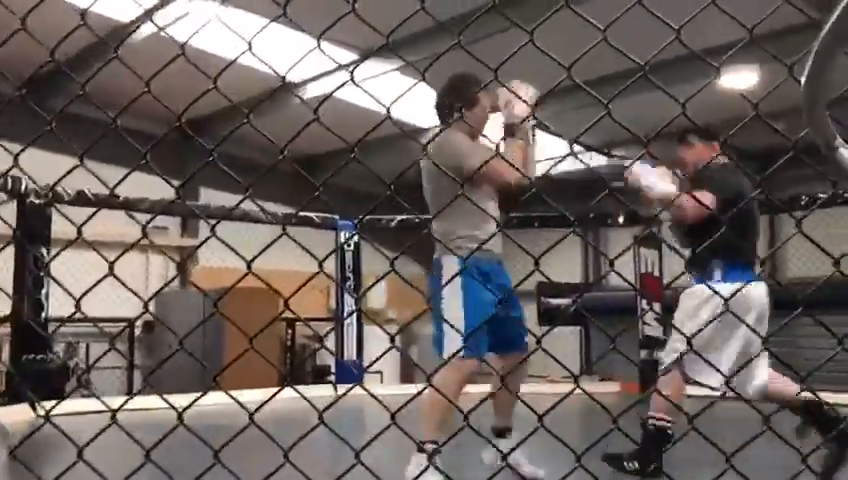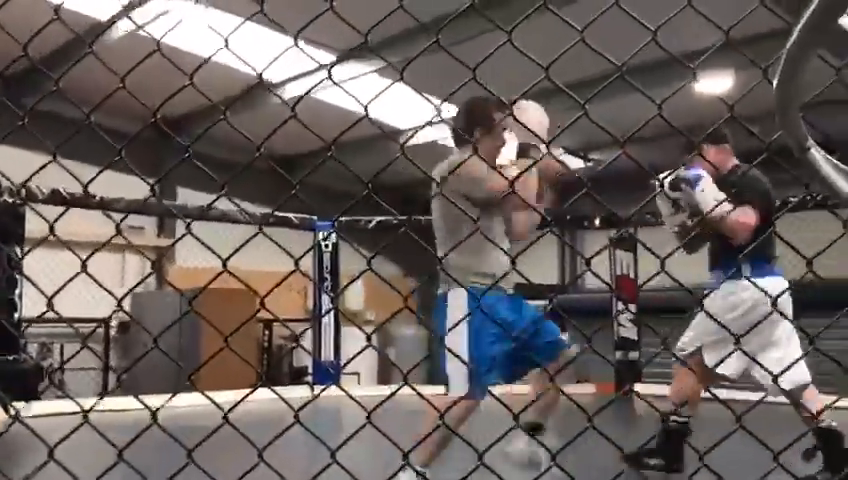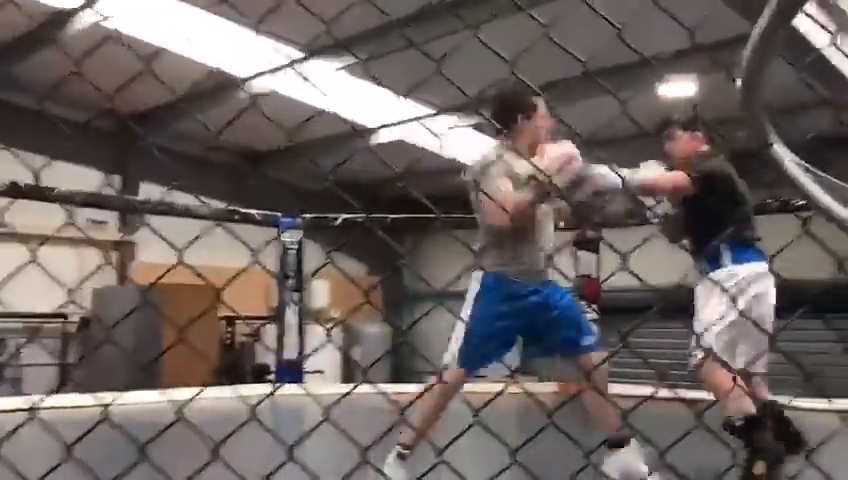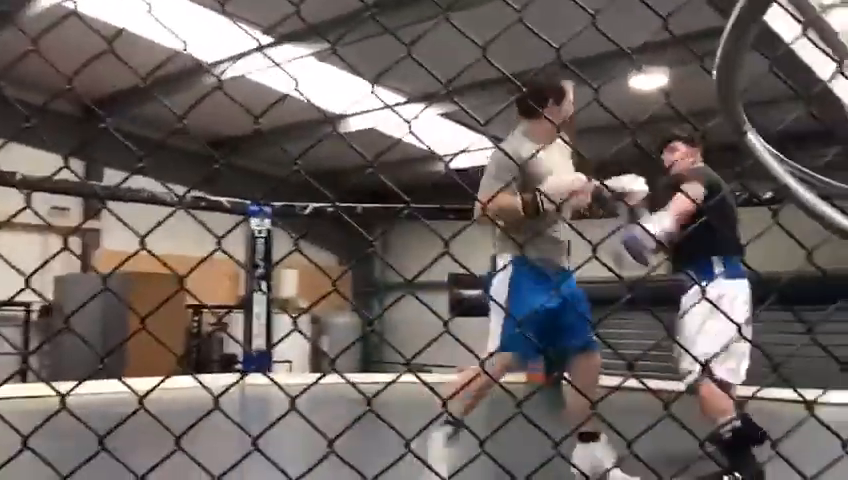
dt=0.2s
person 1, frame 1
left shoulder: (474, 150)
right shoulder: (445, 144)
left elbow: (524, 174)
right elbow: (509, 175)
left wrist: (523, 124)
right wrist: (516, 126)
left hip: (489, 266)
right hip: (459, 267)
left knee: (515, 355)
right knee: (462, 362)
left ankle: (502, 445)
person 1, frame 2
left shoulder: (485, 173)
right shoulder: (458, 167)
left elbow: (521, 228)
right elbow: (520, 197)
left wrist: (541, 165)
right wrist: (529, 151)
left hip: (502, 296)
right hip: (467, 299)
left knee: (559, 359)
right knee: (467, 397)
left ankle: (529, 437)
person 1, frame 3
left shoulder: (539, 163)
right shoulder: (494, 164)
right elbow: (499, 218)
right wrist: (543, 182)
left hip: (541, 286)
right hip: (498, 285)
left knee: (594, 361)
right knee: (455, 375)
person 1, frame 4
left shoulder: (559, 147)
right shoulder: (512, 150)
right elbow: (485, 208)
right wrist: (543, 201)
left hip: (558, 272)
right hip: (520, 270)
left knee: (588, 361)
right knee: (500, 361)
right ankle: (444, 432)
person 2, frame 1
left shoulder: (719, 175)
right shoulder: (729, 182)
left elbow: (689, 211)
right elbow: (687, 236)
left wrist: (647, 179)
right wrist: (666, 190)
left hip: (719, 286)
right hip: (747, 288)
left knee: (674, 364)
right knee: (753, 376)
person 2, frame 2
left shoulder: (747, 180)
right shoulder: (726, 187)
left elbow: (742, 232)
right elbow: (689, 242)
left wrist: (706, 194)
right wrist: (673, 203)
left hip: (745, 286)
right hip: (769, 288)
left knee: (691, 358)
right knee: (790, 376)
left ankle: (669, 449)
person 2, frame 3
left shoulder: (708, 166)
right shoulder: (704, 175)
left elbow: (667, 183)
right elbow: (676, 233)
left wrist: (622, 179)
left hip: (732, 274)
right hip: (748, 271)
left knee: (709, 357)
right knee: (745, 363)
left ankle: (761, 445)
right ankle: (780, 436)
person 2, frame 4
left shoulder: (699, 178)
right shoulder: (685, 187)
left elbow: (683, 205)
right elbow: (665, 243)
left wrist: (648, 232)
left hip: (717, 285)
right hip: (709, 285)
left knee: (701, 372)
right knee: (712, 368)
right ankle: (743, 429)
